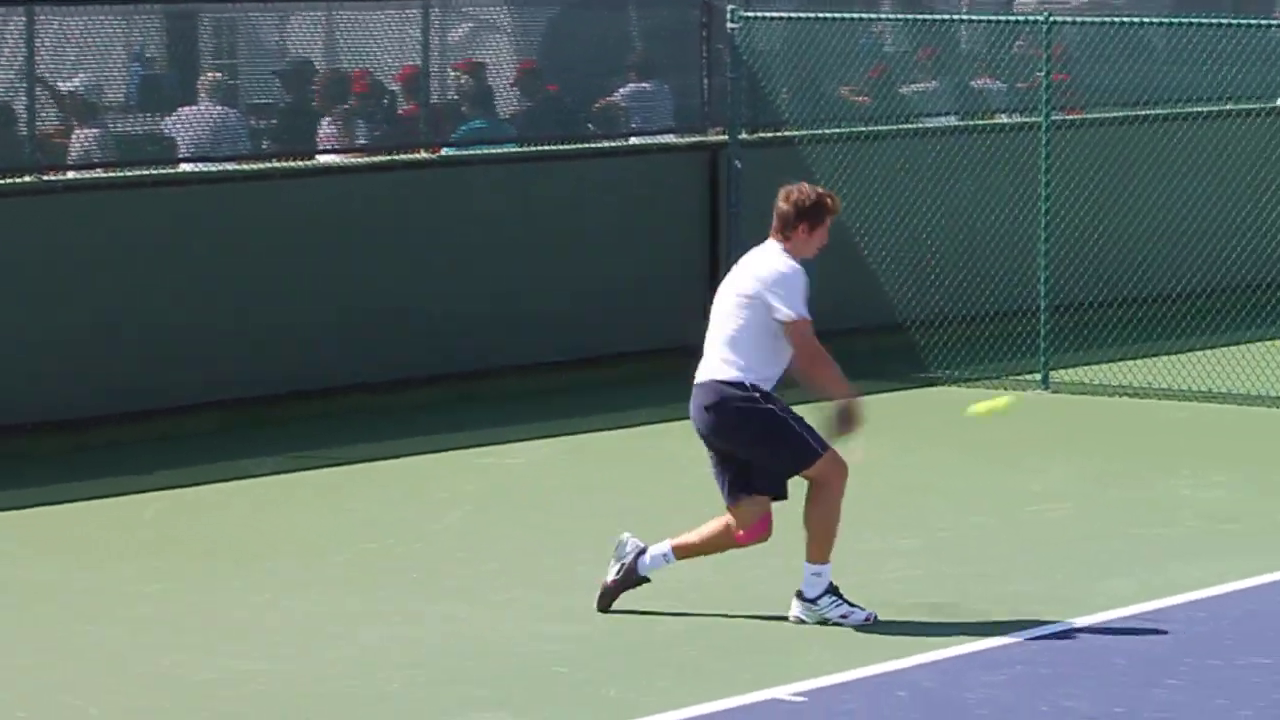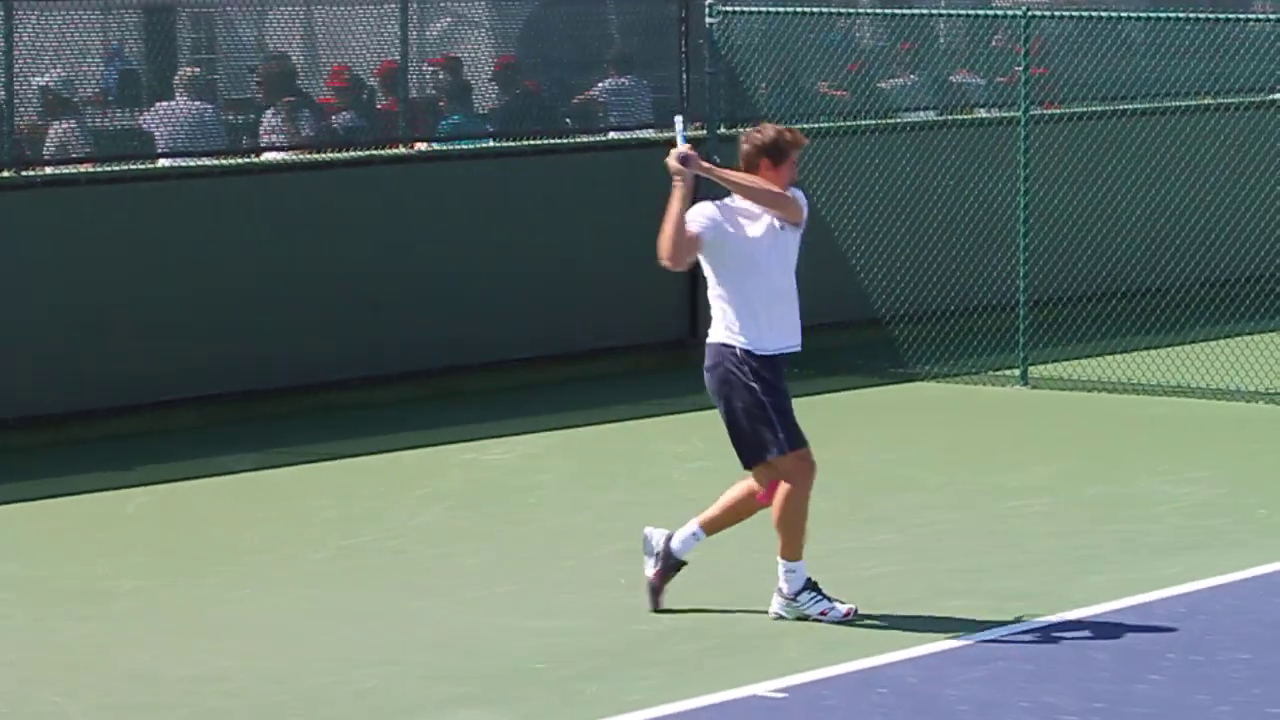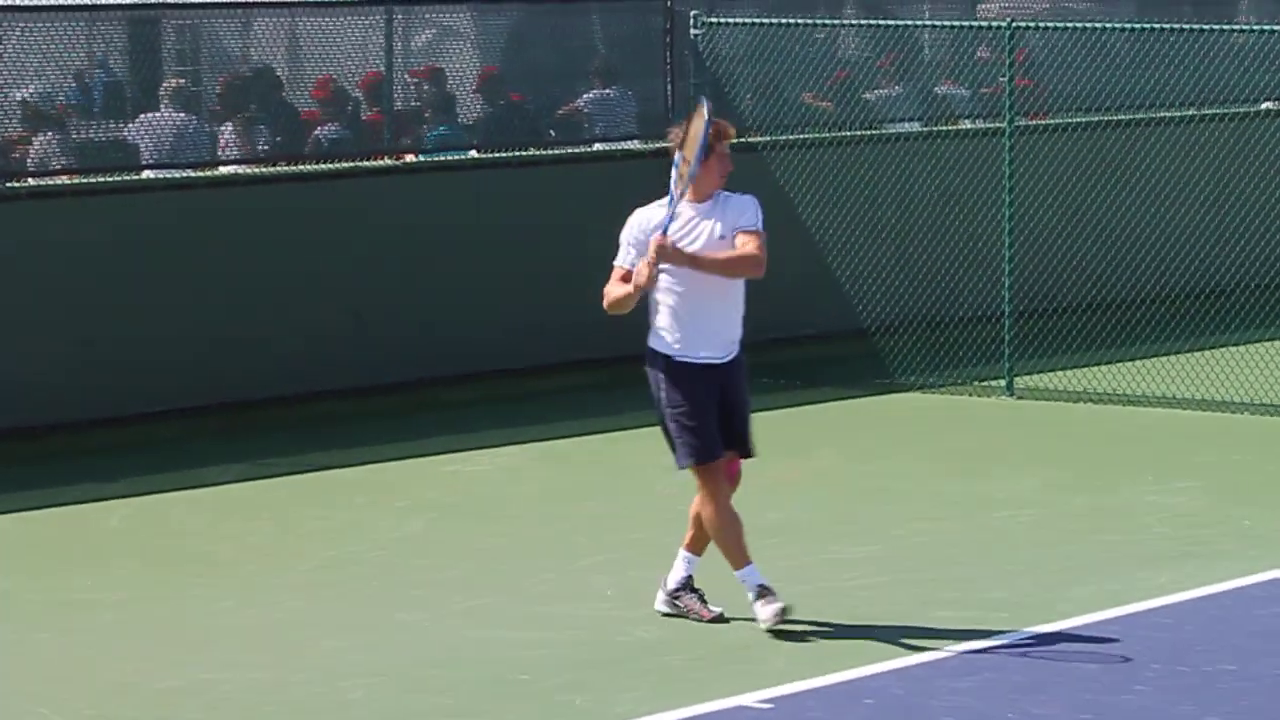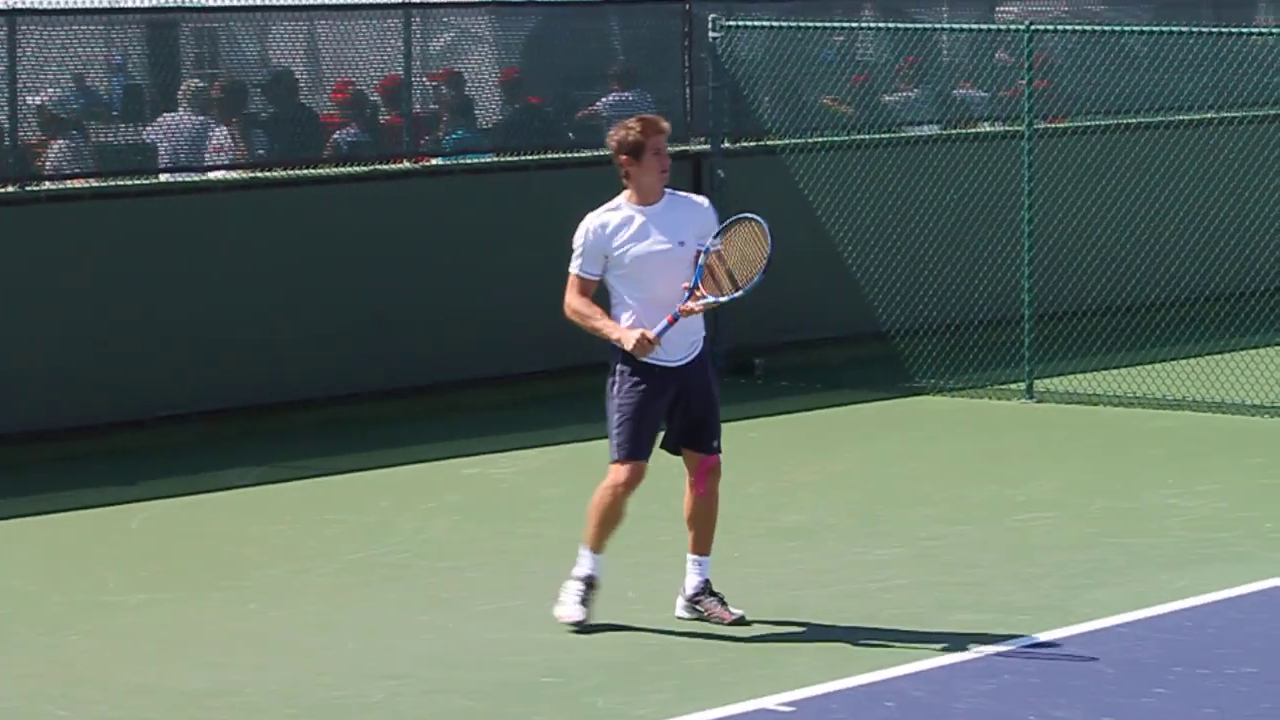
dt=0.3s
person 1, frame 1
left shoulder: (765, 264)
right shoulder: (782, 273)
left elbow: (790, 356)
right elbow: (808, 353)
left wrist: (833, 390)
right wrist: (847, 397)
left hip: (710, 400)
right hip: (735, 396)
left knee: (749, 528)
right knee: (832, 471)
left ankle: (641, 560)
right ankle: (814, 593)
person 1, frame 2
left shoulder: (791, 203)
right shoulder: (713, 215)
left elbow: (780, 203)
right elbow: (673, 259)
left wrist: (709, 171)
right wrist: (682, 189)
left hip: (770, 361)
right hip: (737, 361)
left knee: (772, 479)
right knee: (797, 470)
left ankle: (673, 544)
right ankle: (793, 591)
person 1, frame 3
left shoulder: (741, 206)
right shoulder: (644, 224)
left elbow: (754, 263)
right elbow: (611, 299)
left wrist: (685, 257)
right wrist: (635, 286)
left hip: (725, 362)
right hip: (675, 365)
left knee: (726, 477)
right knee: (711, 481)
left ankle: (677, 584)
right ankle: (756, 589)
person 1, frame 4
left shoulder: (698, 210)
right shoulder: (598, 226)
right elbow: (575, 301)
left wrist: (704, 297)
right wrist: (621, 333)
left hip: (691, 360)
right hip: (637, 365)
left knee: (705, 470)
right knee: (625, 474)
left ankle: (697, 587)
right ankle: (583, 576)
